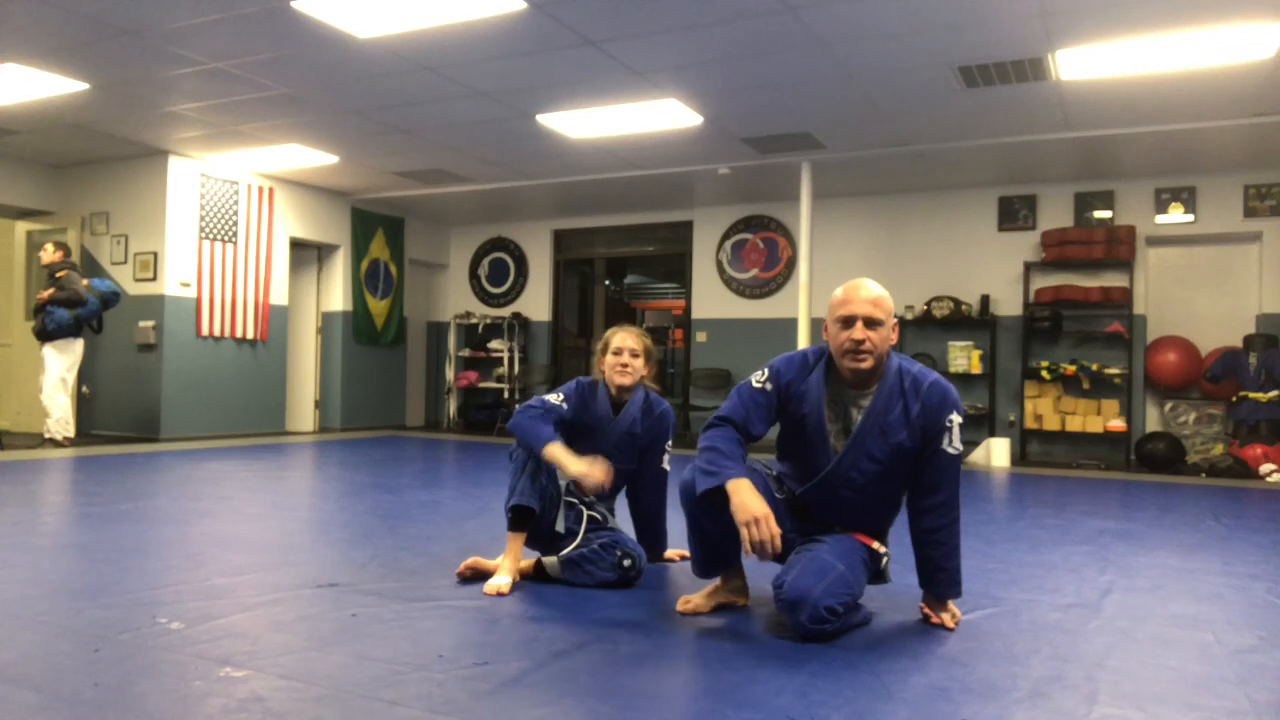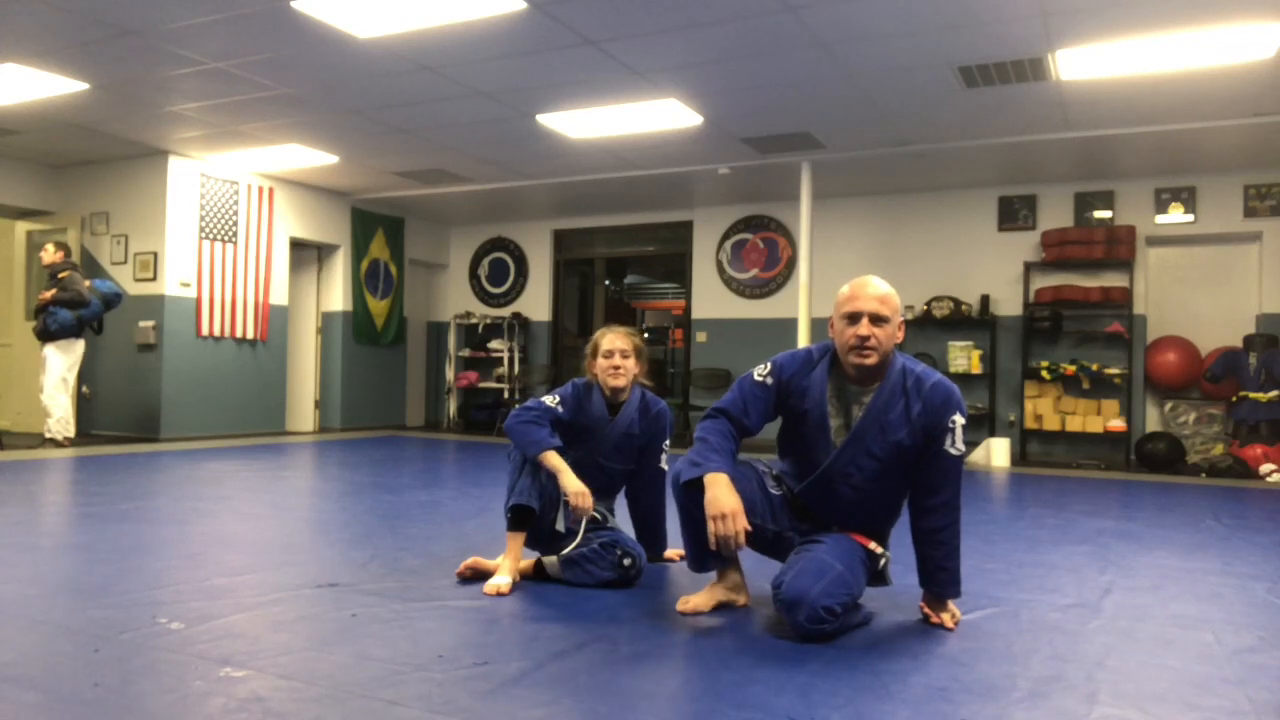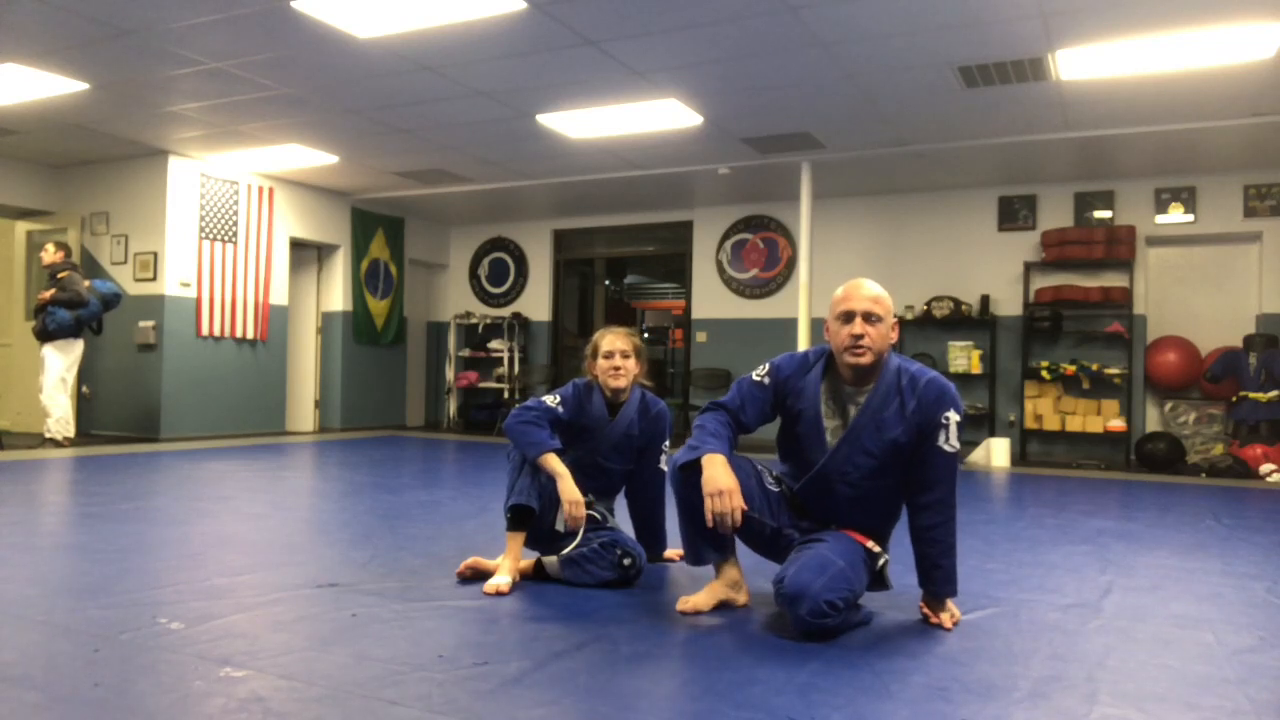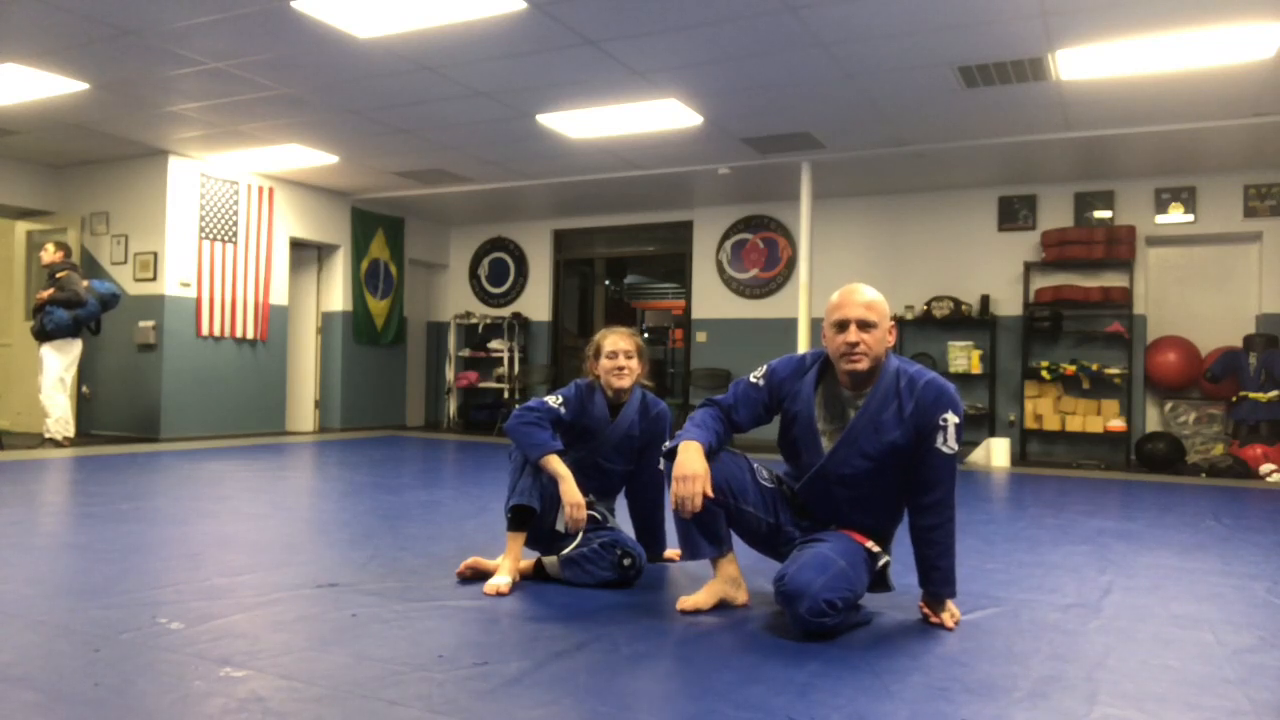
dt=0.5s
person 1, frame 1
left shoulder: (931, 397)
right shoulder: (792, 372)
left elbow: (934, 504)
right elbow: (724, 428)
left wrist: (939, 592)
right wrist: (739, 488)
left hip: (851, 535)
right hip: (786, 505)
left knee: (809, 608)
right knee: (700, 483)
left ankle: (849, 609)
right ankle: (730, 582)
person 1, frame 2
left shoulder: (934, 398)
right shoulder: (796, 369)
left elbow: (935, 504)
right elbow: (723, 419)
left wrist: (939, 591)
right wrist: (717, 481)
left hip: (851, 534)
right hip: (786, 504)
left knee: (807, 607)
right knee: (691, 474)
right ankle: (729, 580)
person 1, frame 3
left shoulder: (930, 396)
right shoulder: (795, 371)
left elbow: (933, 502)
right elbow: (723, 412)
left wrist: (938, 591)
right wrist: (714, 459)
left hip: (851, 535)
right hip: (784, 509)
left knee: (808, 601)
right knee: (691, 463)
right ankle: (728, 578)
person 1, frame 4
left shoulder: (929, 397)
right shoulder: (794, 373)
left elbow: (931, 503)
right elbow: (720, 410)
left wrist: (938, 592)
right wrist: (691, 446)
left hip: (853, 535)
right hip: (787, 509)
left knee: (807, 597)
right knee: (689, 459)
right ankle: (726, 577)
person 2, frame 1
left shoulder: (657, 413)
right shoulder: (582, 392)
left elbow: (649, 485)
right elbow: (524, 418)
left wrist: (654, 548)
right wrist: (571, 463)
left hip: (591, 516)
right hip: (544, 507)
left knee: (631, 561)
right knee: (535, 442)
left ankle: (522, 566)
right ankle: (509, 561)
person 2, frame 2
left shoulder: (654, 413)
right shoulder: (578, 394)
left elbow: (648, 485)
right elbow: (519, 420)
left wrist: (654, 547)
right wrist: (565, 474)
left hip: (589, 517)
right hip: (544, 507)
left knee: (631, 561)
right knee: (532, 443)
left ankle: (522, 567)
right ankle: (509, 562)
person 2, frame 3
left shoulder: (653, 413)
right shoulder: (578, 394)
left elbow: (647, 485)
right elbow: (519, 420)
left wrist: (654, 548)
right wrist: (563, 477)
left hip: (590, 516)
right hip: (545, 506)
left knee: (630, 560)
right knee: (531, 443)
left ankle: (523, 567)
right ankle: (508, 562)
person 2, frame 4
left shoulder: (654, 413)
right shoulder: (579, 394)
left elbow: (647, 485)
right elbow: (521, 420)
left wrist: (654, 548)
right wrist: (565, 478)
left hip: (590, 515)
right hip: (544, 506)
left knee: (630, 560)
right knee: (532, 445)
left ankle: (522, 567)
right ankle: (509, 561)
person 3, frame 1
left shoulder: (68, 275)
right shoulder: (53, 278)
left elbow: (80, 296)
right elbow: (40, 310)
left wrist: (50, 296)
right wrist: (42, 302)
left hip: (64, 343)
right hip: (52, 343)
left knee: (53, 392)
right knee: (53, 392)
left ankle: (58, 438)
right ankle: (60, 437)
person 3, frame 2
left shoulder: (70, 276)
right shoulder: (54, 279)
left elbow: (83, 297)
right elbow: (42, 311)
left wrist: (52, 297)
right wrist: (43, 302)
left hip: (65, 343)
right hip: (52, 343)
left knee: (54, 392)
right knee: (53, 392)
left ankle: (58, 438)
right ankle: (59, 436)
person 3, frame 3
left shoulder: (69, 276)
right shoulder: (54, 279)
left elbow: (82, 297)
right elbow: (42, 311)
left wrist: (51, 297)
right wrist: (42, 302)
left hip: (64, 343)
right hip: (51, 343)
left knee: (53, 391)
right knee: (52, 392)
left ankle: (58, 438)
right ankle: (60, 436)
person 3, frame 4
left shoulder: (68, 276)
right shoulder: (53, 279)
left elbow: (79, 297)
right elbow: (40, 311)
left wrist: (49, 297)
right wrist: (41, 302)
left hip: (62, 343)
right hip: (50, 343)
left knee: (52, 391)
right knee: (52, 392)
left ankle: (58, 438)
right ankle: (61, 436)
